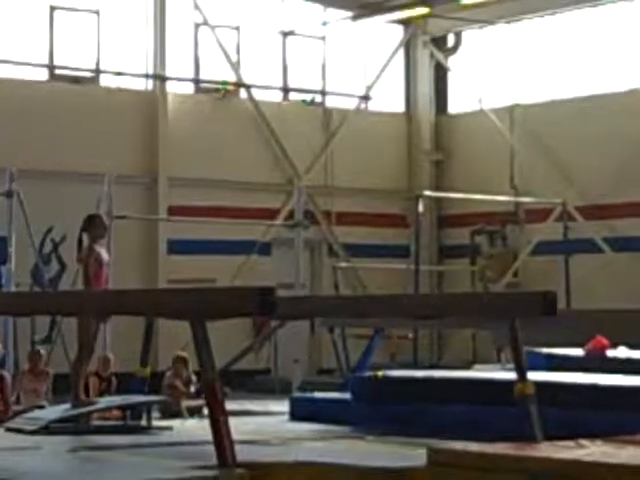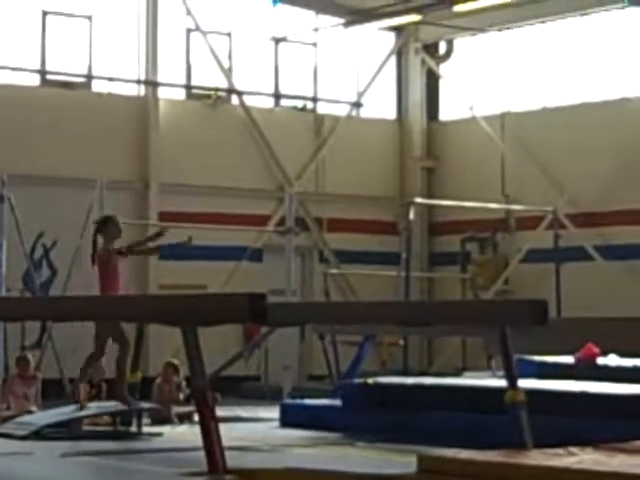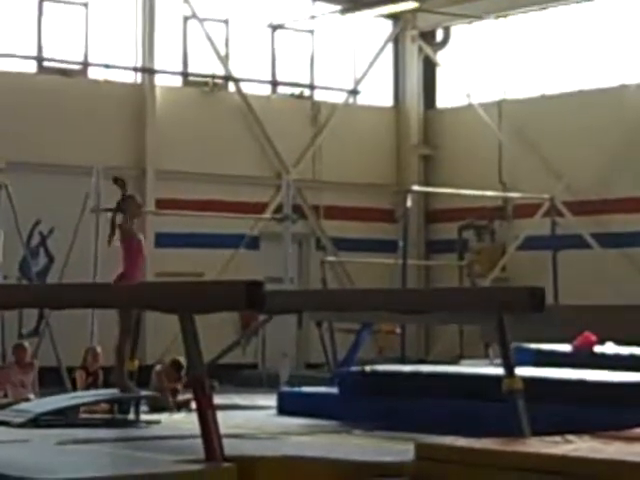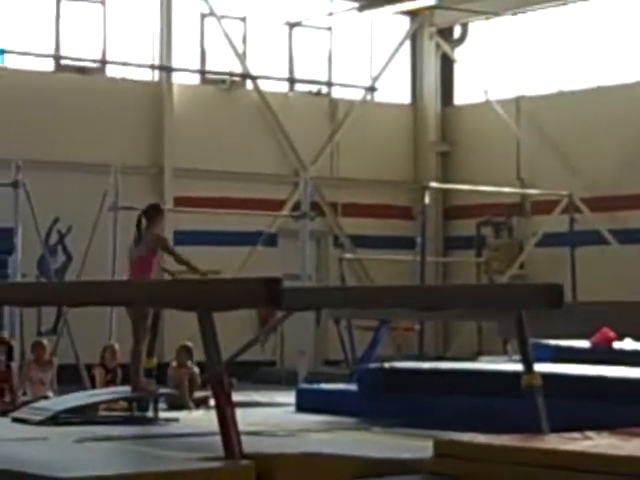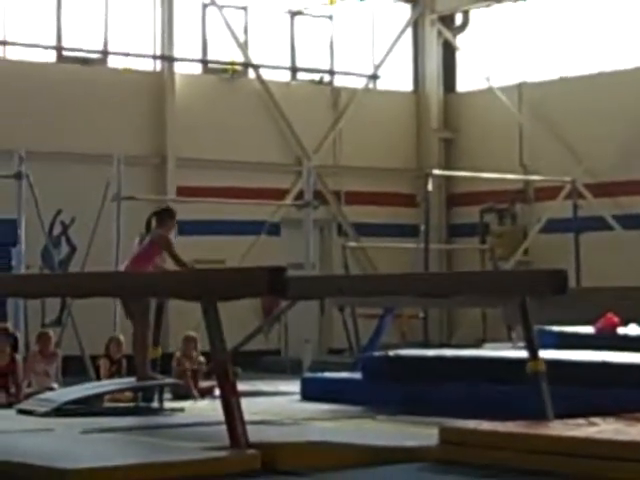
dt=1s
person 1, frame 1
left shoulder: (102, 250)
right shoulder: (91, 251)
right elbow: (89, 281)
left knee: (88, 351)
right knee: (84, 350)
left ankle: (80, 394)
right ankle: (77, 395)
person 1, frame 2
left shoulder: (114, 251)
right shoulder: (106, 251)
left elbow: (143, 251)
right elbow: (130, 250)
right wrist: (153, 238)
left knee: (99, 352)
right knee: (123, 344)
left ankle: (80, 389)
right ankle: (121, 390)
person 1, frame 3
left shoulder: (132, 228)
right shoulder: (127, 228)
left elbow: (130, 213)
right elbow: (128, 213)
right wrist: (126, 197)
left hip: (132, 283)
right hip: (127, 283)
left knee: (128, 331)
right knee: (126, 331)
left ankle: (121, 376)
right ankle: (121, 378)
person 1, frame 4
left shoulder: (140, 237)
right shoulder: (156, 237)
right elbow: (178, 258)
right wrist: (201, 274)
left knee: (140, 336)
right knee: (141, 337)
left ankle: (137, 378)
right ankle: (137, 381)
person 1, frame 5
left shoulder: (149, 236)
right shoulder: (162, 236)
right elbow: (178, 261)
left knee: (139, 327)
right knee: (143, 326)
left ankle: (142, 370)
right ankle: (144, 370)
